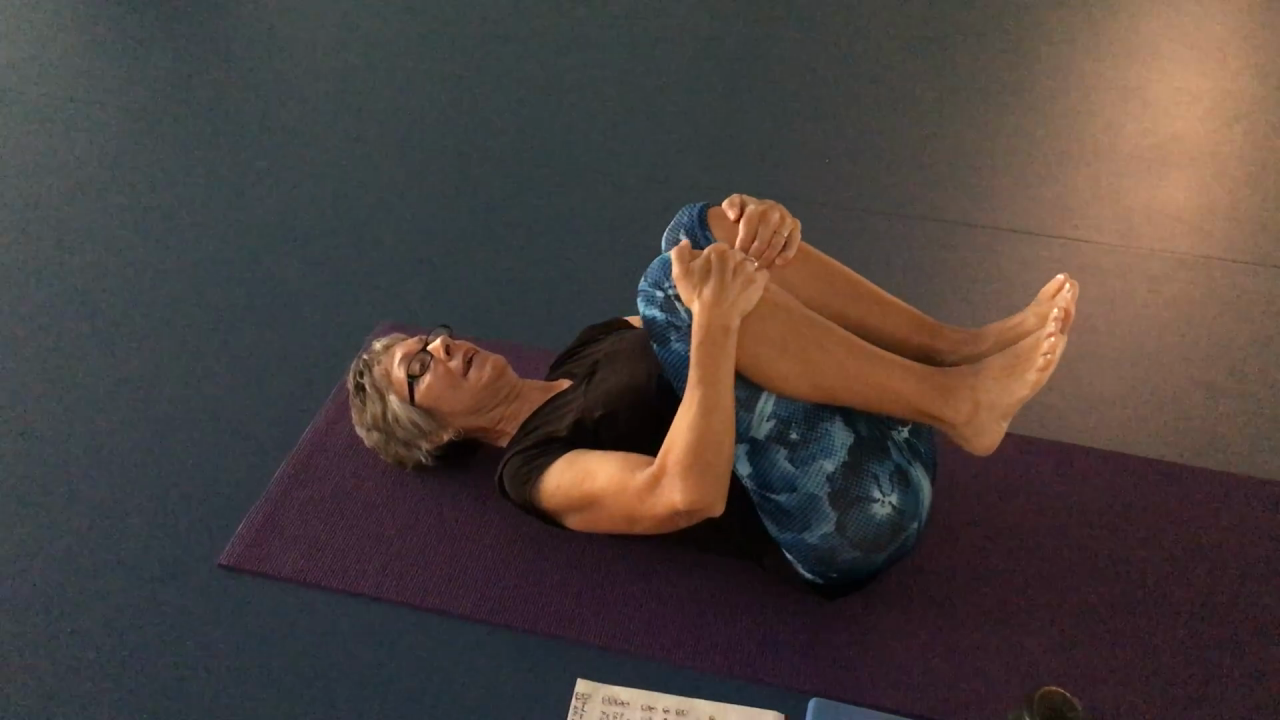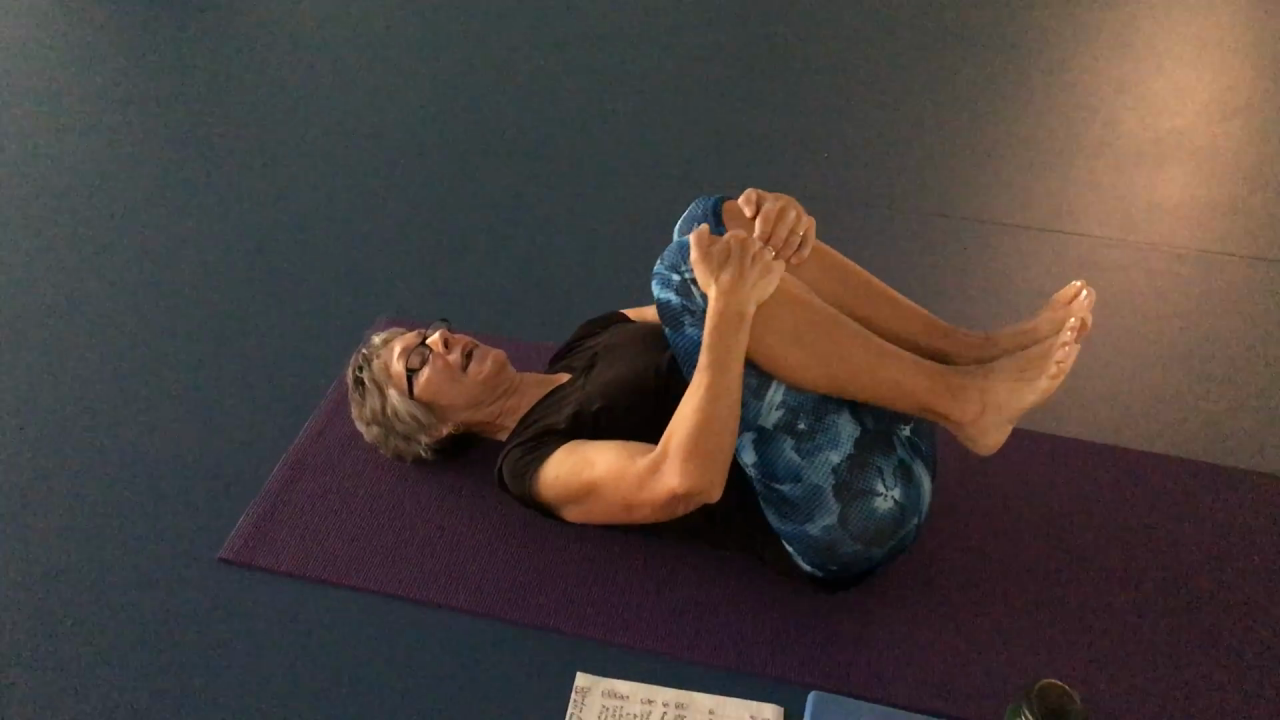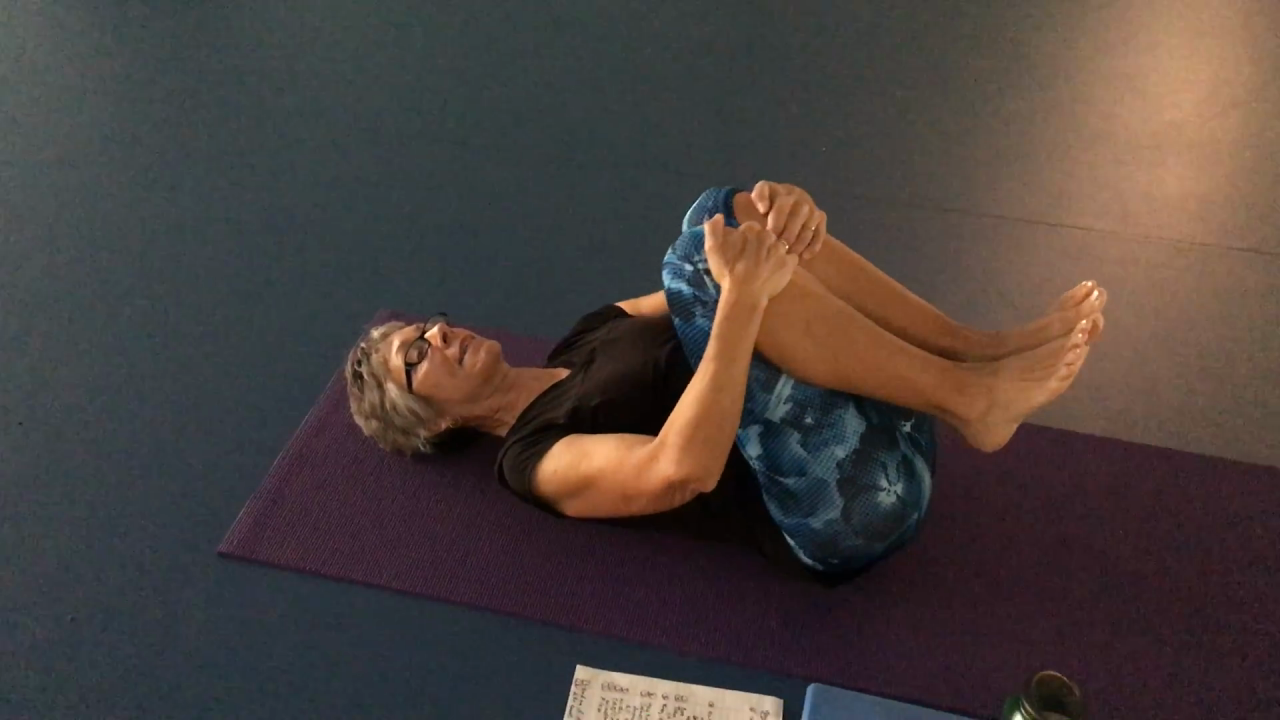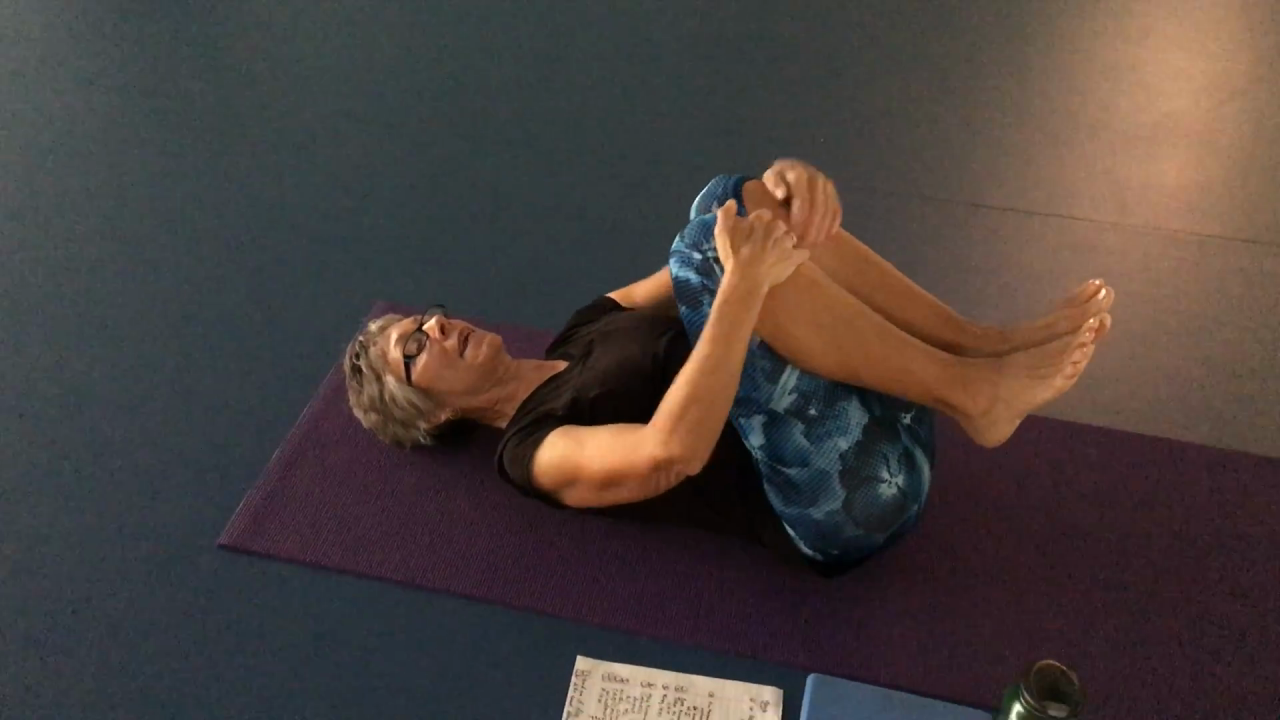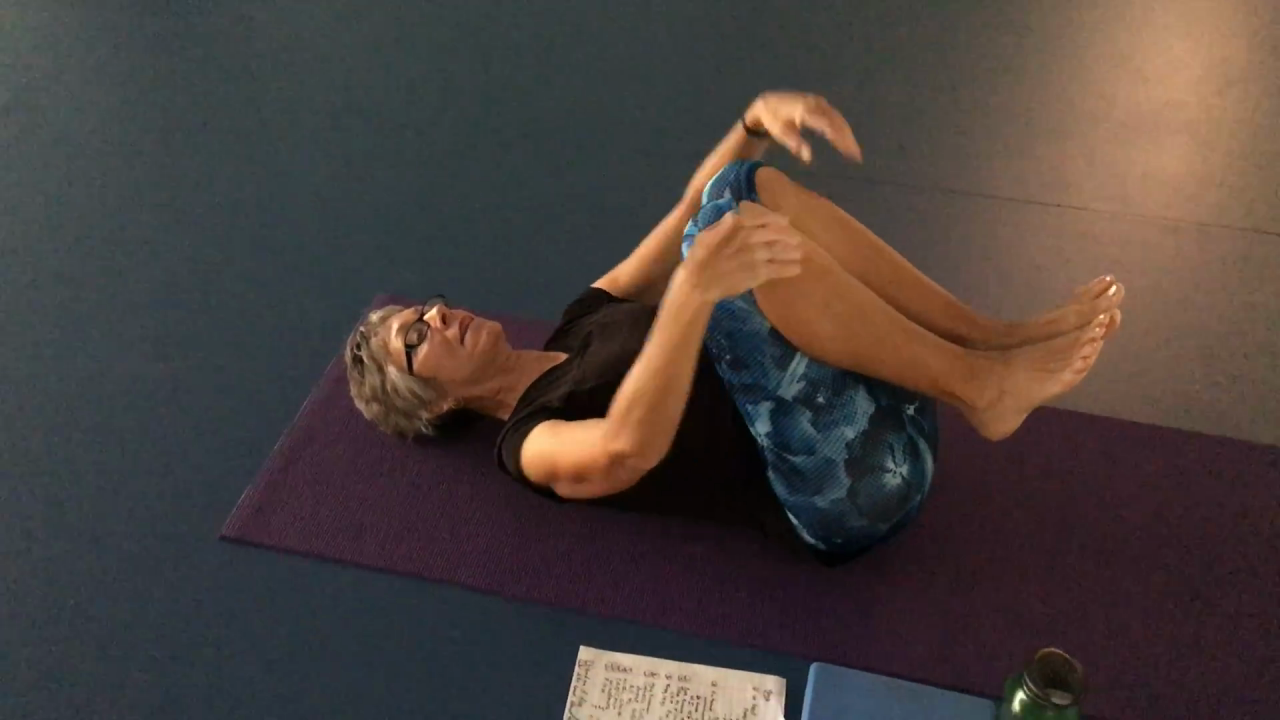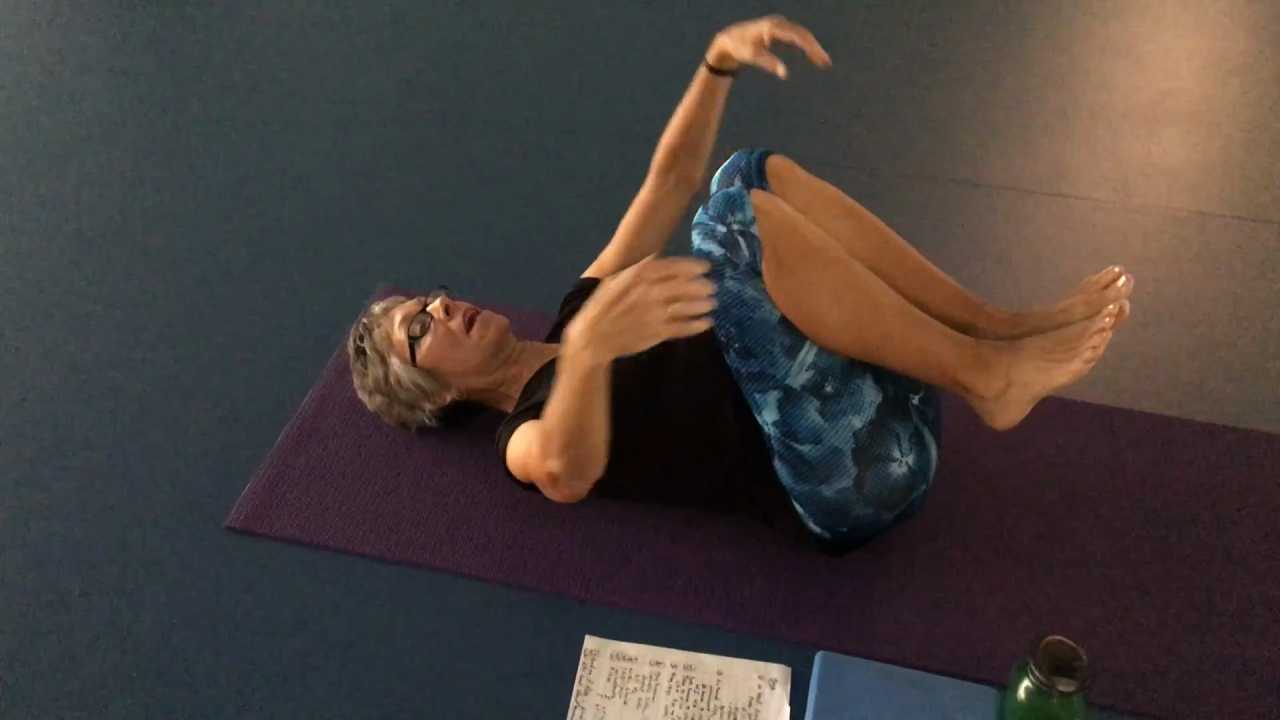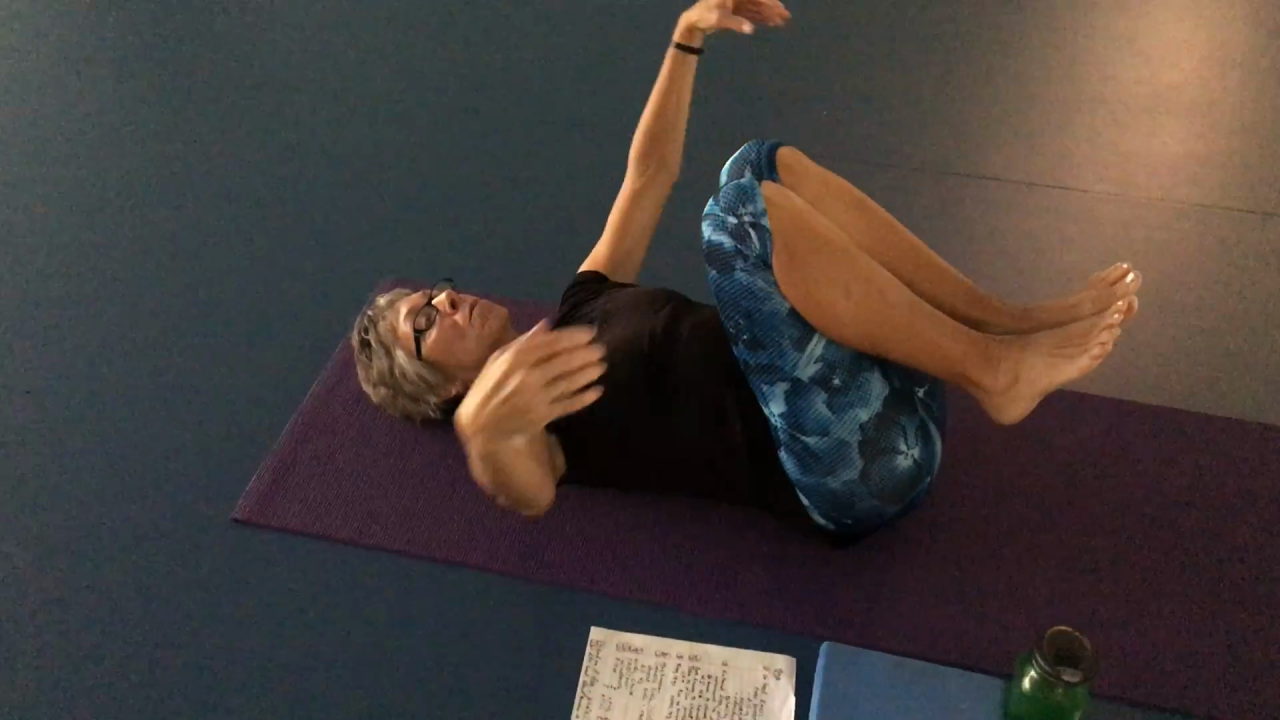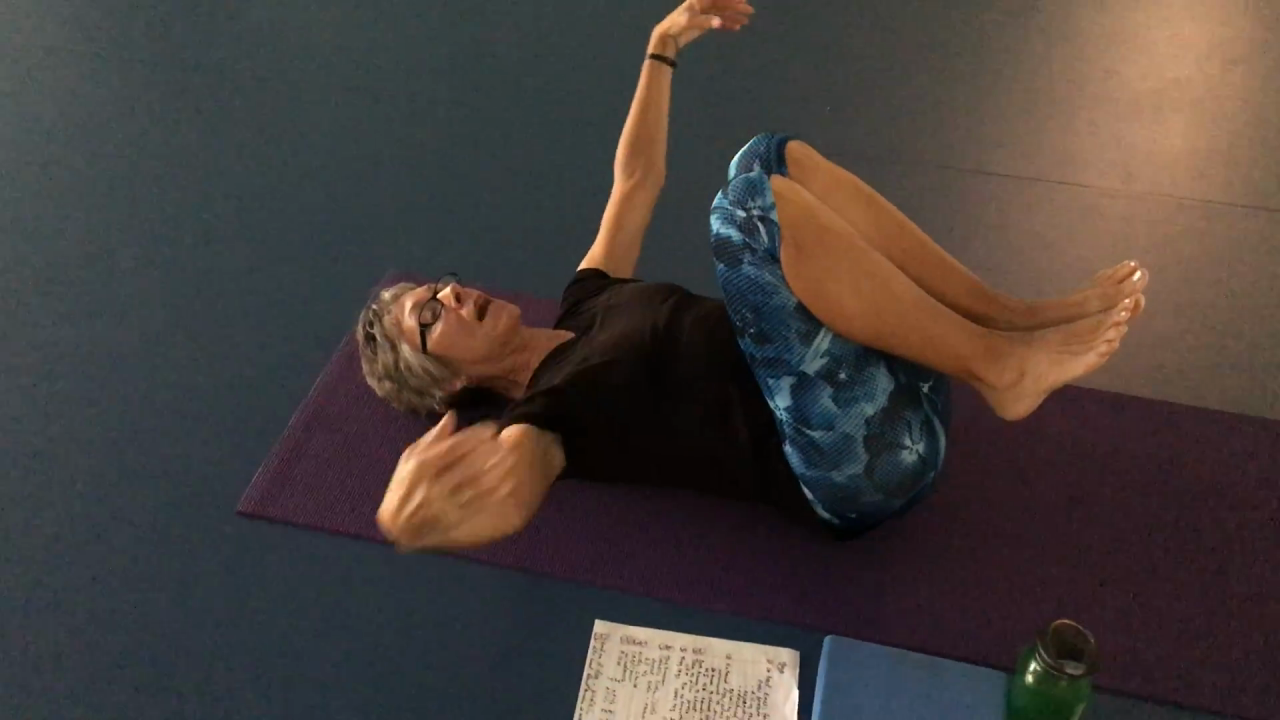
dt=0.2s
person 1, frame 1
left shoulder: (593, 344)
right shoulder: (535, 472)
left elbow: (743, 302)
right elbow: (690, 496)
left wrist: (762, 223)
right wrist: (714, 320)
left hip: (880, 444)
right hip: (847, 522)
left knee: (705, 232)
right knee: (674, 288)
left ankle: (958, 348)
right ankle: (956, 402)
person 1, frame 2
left shoulder: (591, 338)
right shoulder: (536, 465)
left elbow: (746, 293)
right elbow: (686, 482)
left wrist: (774, 218)
right wrist: (729, 306)
left hip: (881, 442)
right hip: (847, 515)
left knee: (716, 223)
right knee: (693, 268)
left ankle: (968, 352)
right ankle: (965, 401)
person 1, frame 3
left shoulder: (589, 333)
right shoulder: (535, 462)
left elbow: (736, 286)
right elbow: (683, 472)
left wrist: (779, 209)
right wrist: (744, 298)
left hip: (882, 438)
right hip: (847, 512)
left knee: (725, 219)
right knee: (703, 262)
left ankle: (977, 350)
right ankle: (971, 397)
person 1, frame 4
left shoulder: (586, 329)
right shoulder: (532, 456)
left elbow: (731, 238)
right elbow: (670, 455)
left wrist: (780, 184)
right wrist: (740, 284)
left hip: (880, 431)
right hip: (846, 501)
left knee: (730, 212)
right knee: (714, 255)
left ankle: (981, 343)
right ankle: (974, 396)
person 1, frame 5
left shoulder: (585, 324)
right shoulder: (532, 444)
left elbow: (693, 210)
right elbow: (631, 452)
left wrist: (757, 120)
right wrist: (691, 300)
left hip: (880, 425)
right hip: (847, 490)
left knee: (741, 195)
right knee: (726, 241)
left ankle: (992, 338)
right ankle: (981, 390)
person 1, frame 6
left shoulder: (581, 304)
right shoulder: (528, 437)
left elbow: (669, 184)
right elbow: (572, 467)
left wrist: (721, 59)
right wrist: (586, 346)
left hip: (884, 417)
right hip: (850, 480)
left knee: (752, 178)
right knee: (735, 222)
left ankle: (998, 329)
right ankle: (988, 379)
person 1, frame 7
left shoulder: (584, 305)
right shoulder: (537, 417)
left elbow: (650, 174)
right elbow: (526, 489)
right wrist: (486, 428)
left hip: (890, 407)
right hip: (856, 471)
left knee: (763, 168)
right knee: (745, 214)
left ankle: (1007, 324)
right ankle: (994, 372)
person 1, frame 8
left shoulder: (586, 301)
right shoulder: (540, 417)
left elbow: (637, 177)
right elbow: (499, 500)
right wrist: (422, 508)
left hip: (893, 403)
right hip: (856, 468)
left knee: (774, 158)
right knee: (753, 206)
left ankle: (1013, 317)
right ankle: (1001, 368)
